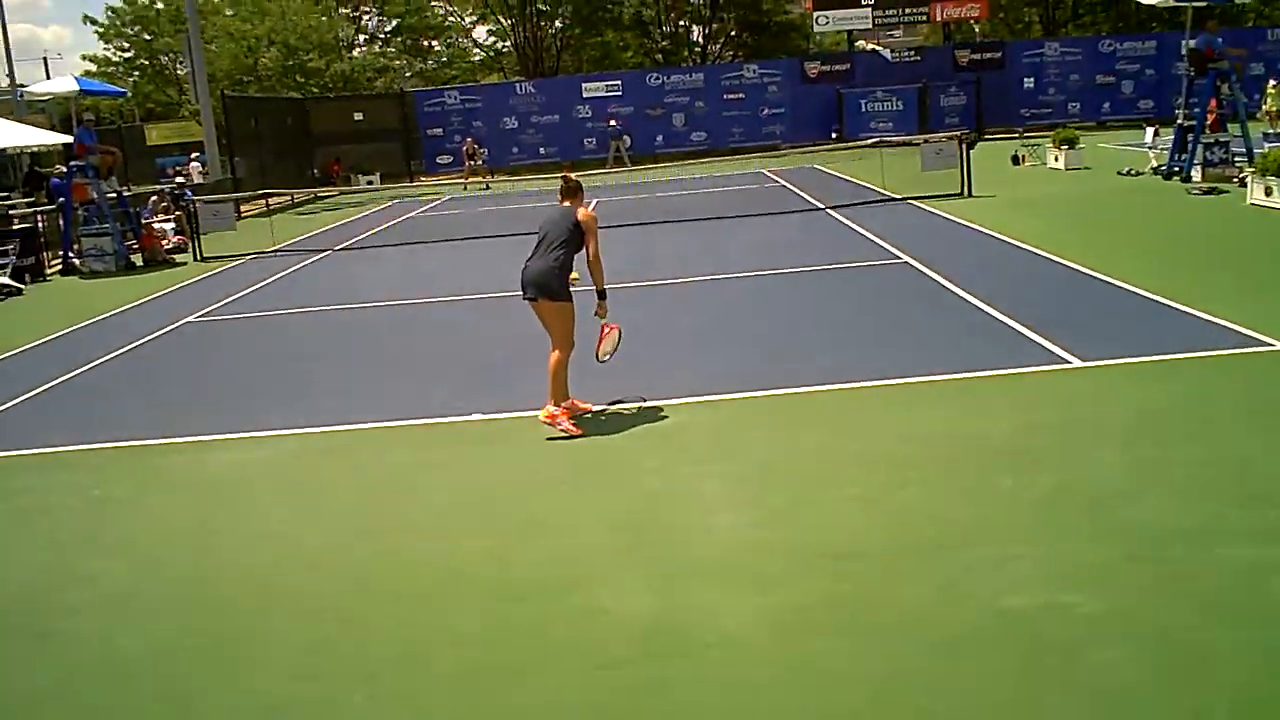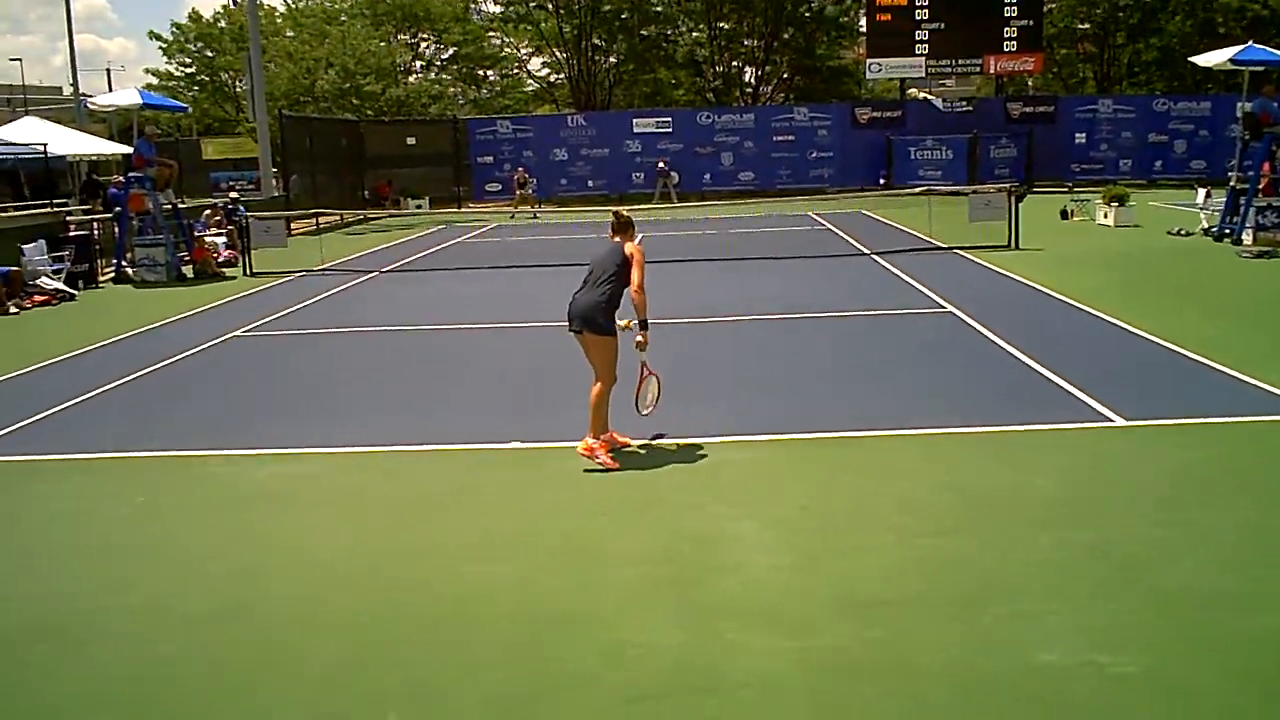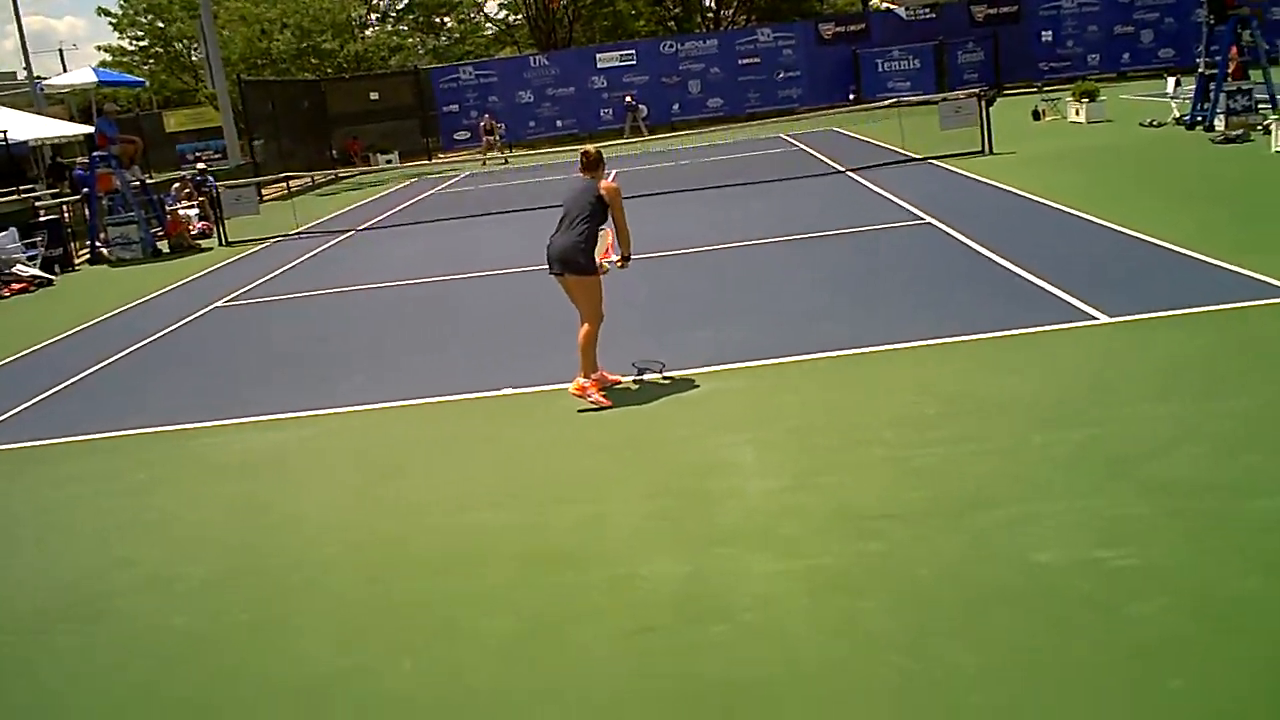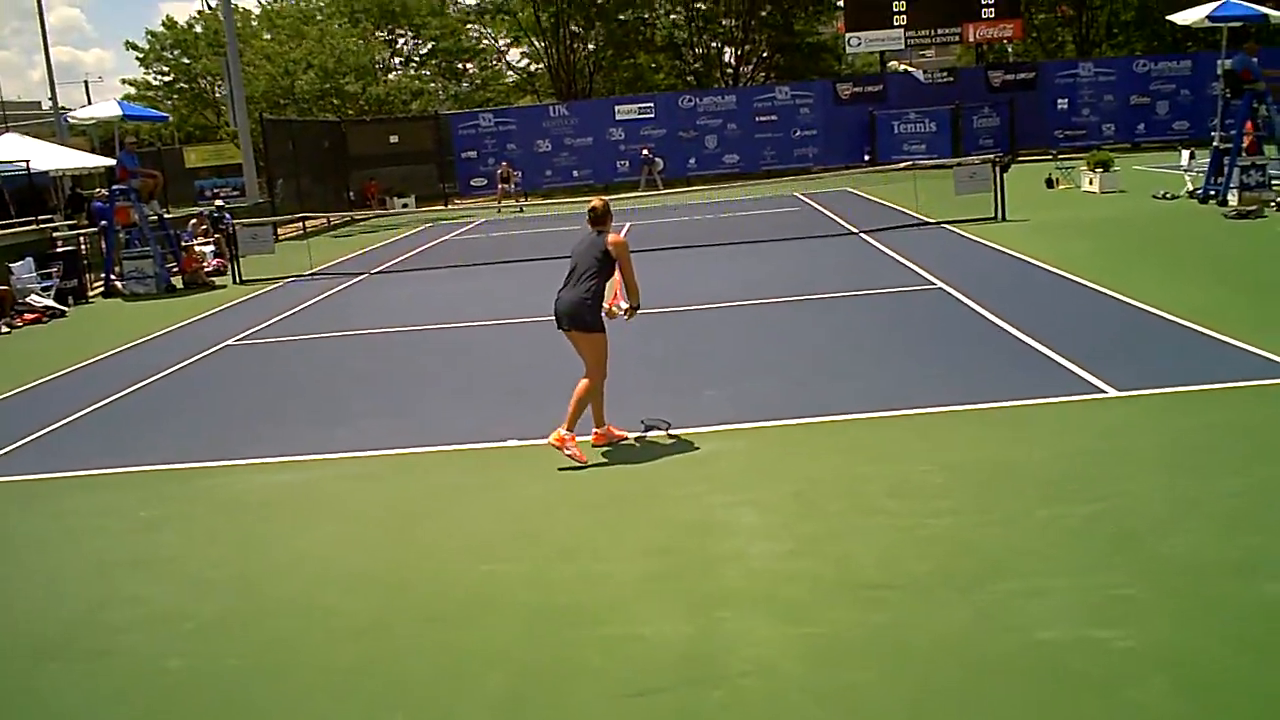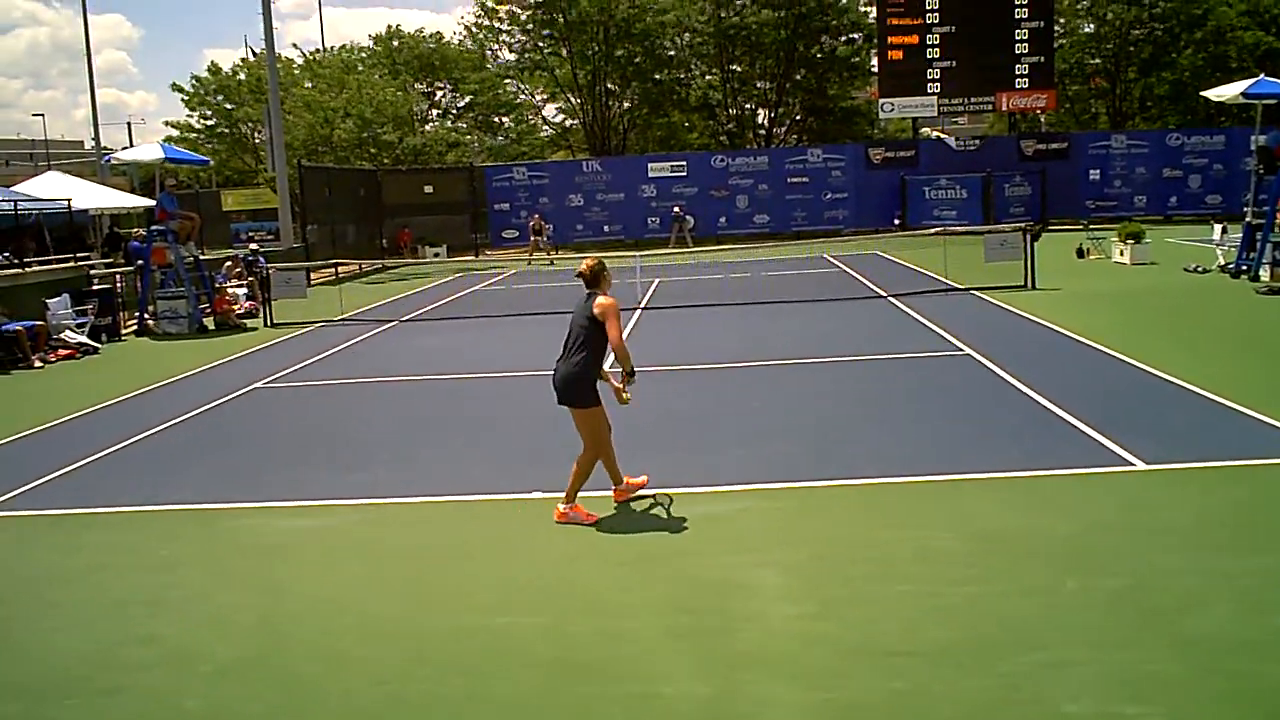
dt=0.7s
person 1, frame 1
left shoulder: (550, 217)
right shoulder: (586, 215)
right elbow: (593, 259)
right wrist: (601, 297)
left hip: (530, 275)
right hip: (550, 277)
left knee: (562, 344)
right knee: (563, 346)
left ankle: (563, 401)
right ankle: (553, 408)
person 1, frame 2
left shoulder: (603, 251)
right shoulder: (634, 249)
right elbow: (637, 289)
left wrist: (614, 325)
right wrist: (643, 326)
left hip: (577, 308)
right hip: (596, 311)
left knee: (605, 377)
right knee: (605, 378)
left ankle: (604, 434)
right ankle: (592, 441)
person 1, frame 3
left shoulder: (574, 189)
right shoulder: (609, 187)
right elbow: (621, 229)
left wrist: (592, 262)
right wrist: (625, 256)
left hip: (555, 251)
right hip: (575, 253)
left knee: (590, 317)
right knee: (592, 319)
left ankle: (593, 373)
right ankle: (582, 381)
person 1, frame 4
left shoulder: (582, 242)
right shoulder: (616, 241)
right elbow: (630, 283)
left wrist: (602, 306)
right wrist: (633, 306)
left hip: (563, 305)
right hip: (582, 309)
left knee: (597, 368)
right knee: (594, 374)
left ankle: (600, 429)
right ankle: (564, 433)
person 1, frame 5
left shoulder: (585, 304)
right shoulder: (607, 303)
right elbow: (617, 345)
left wrist: (612, 383)
right wrist: (630, 372)
left hip: (566, 375)
right hip: (577, 381)
left knee: (603, 433)
right knee: (594, 447)
left ankle: (620, 485)
right ankle: (566, 506)
